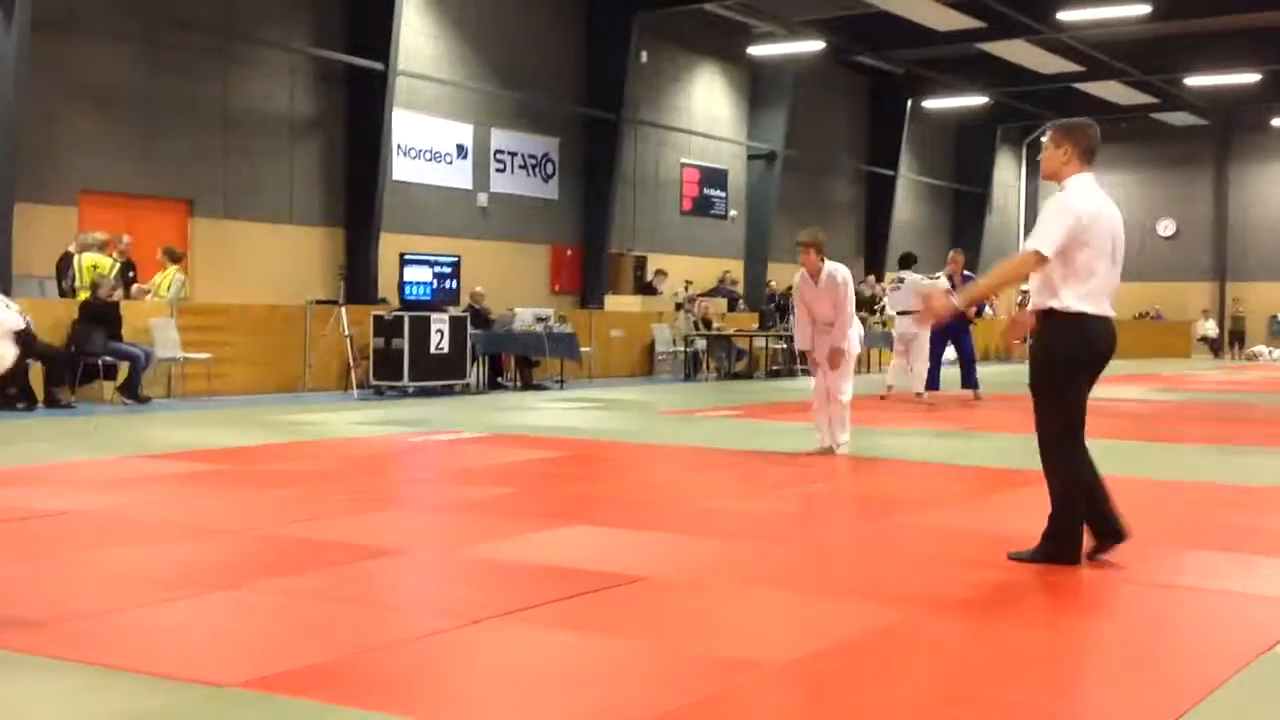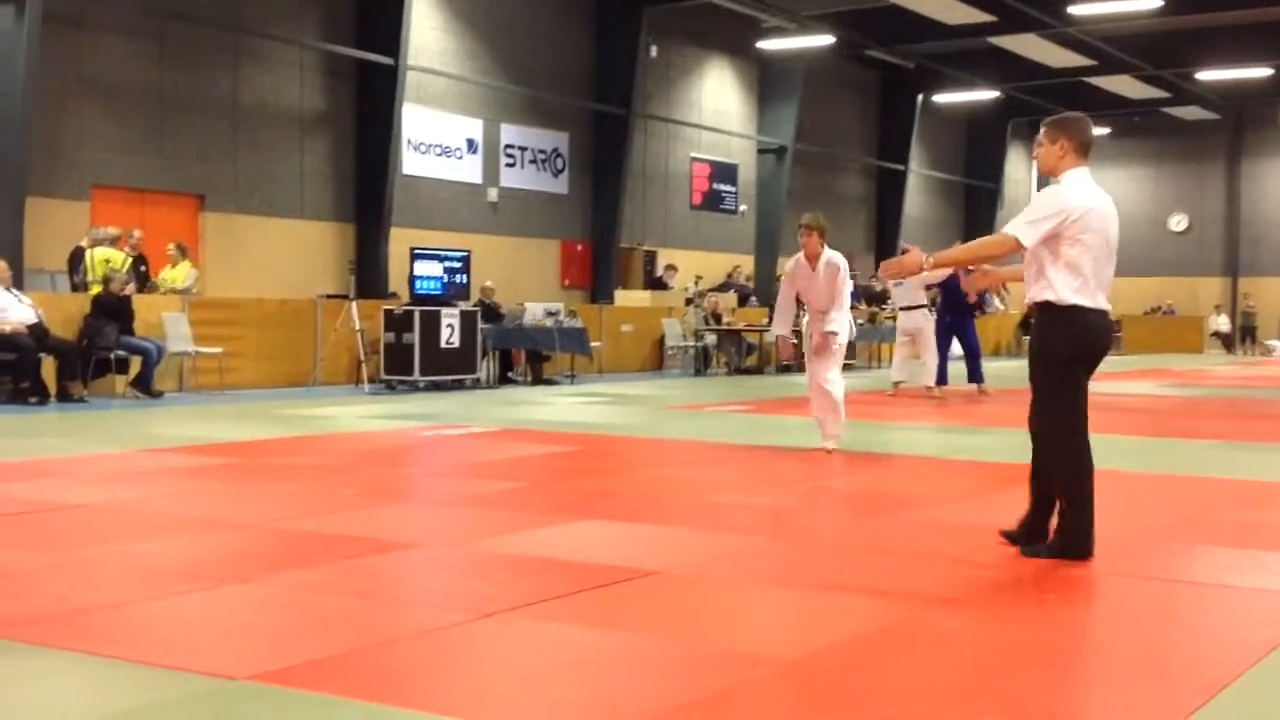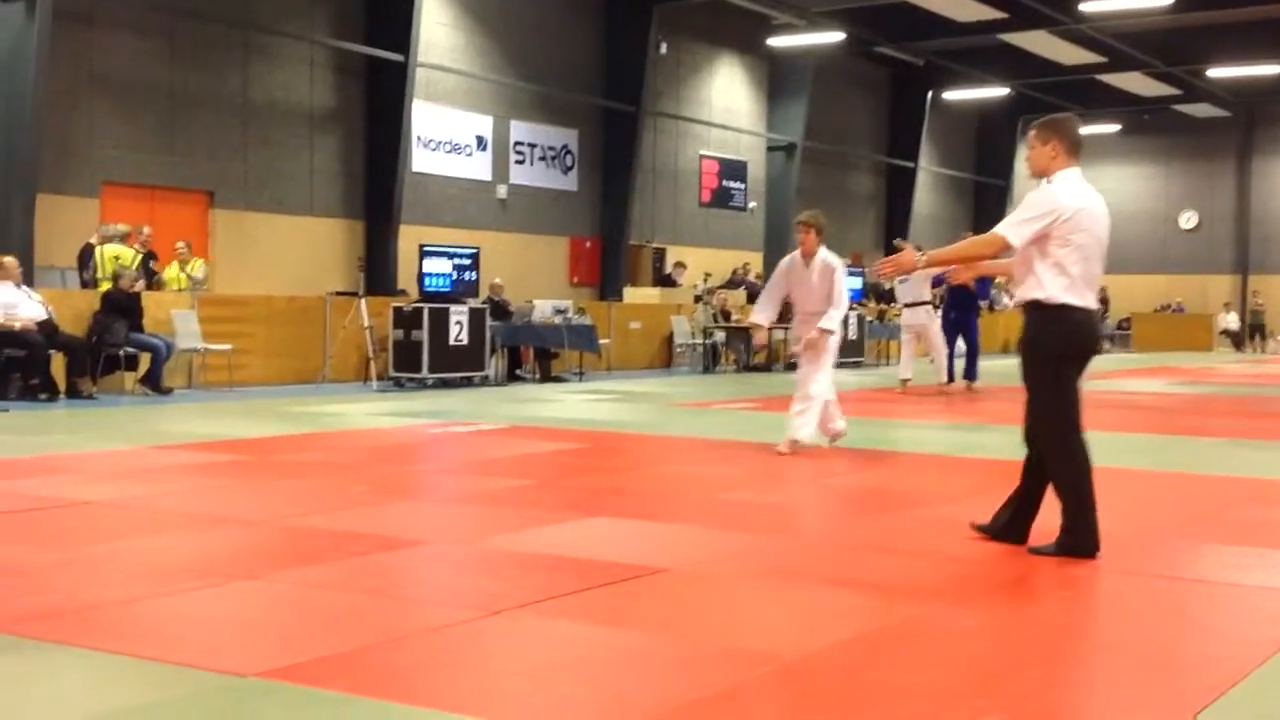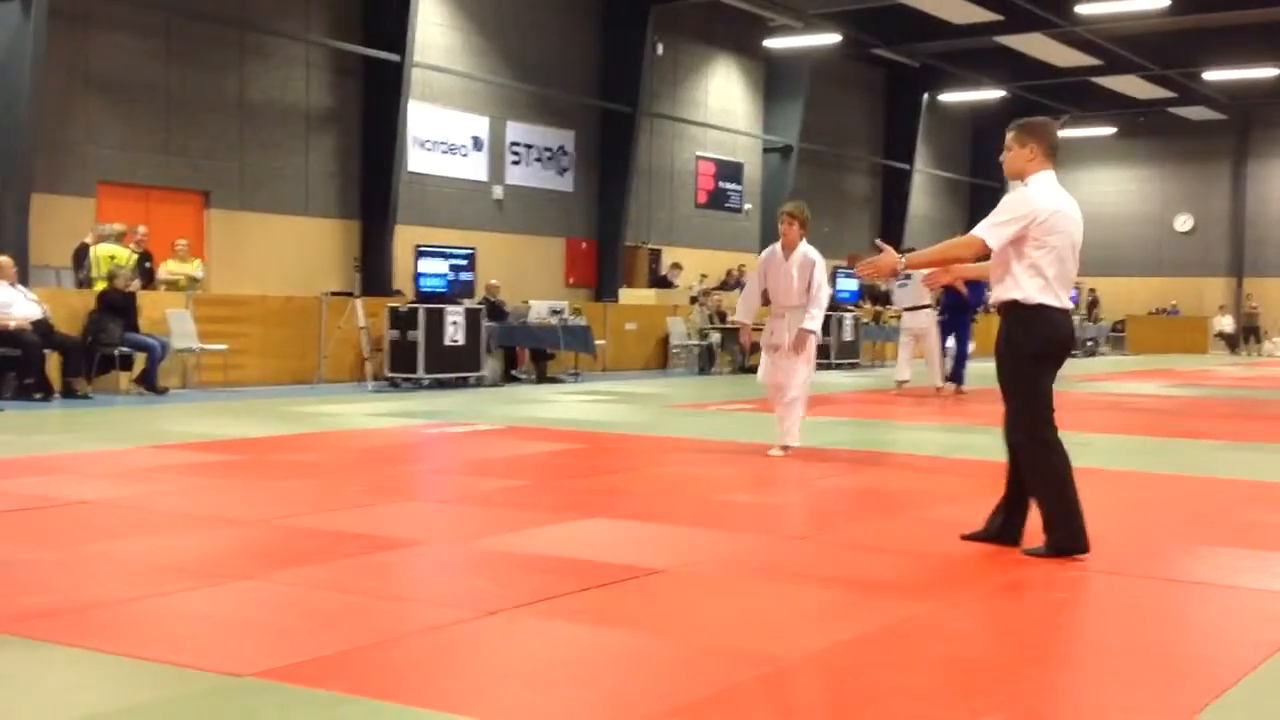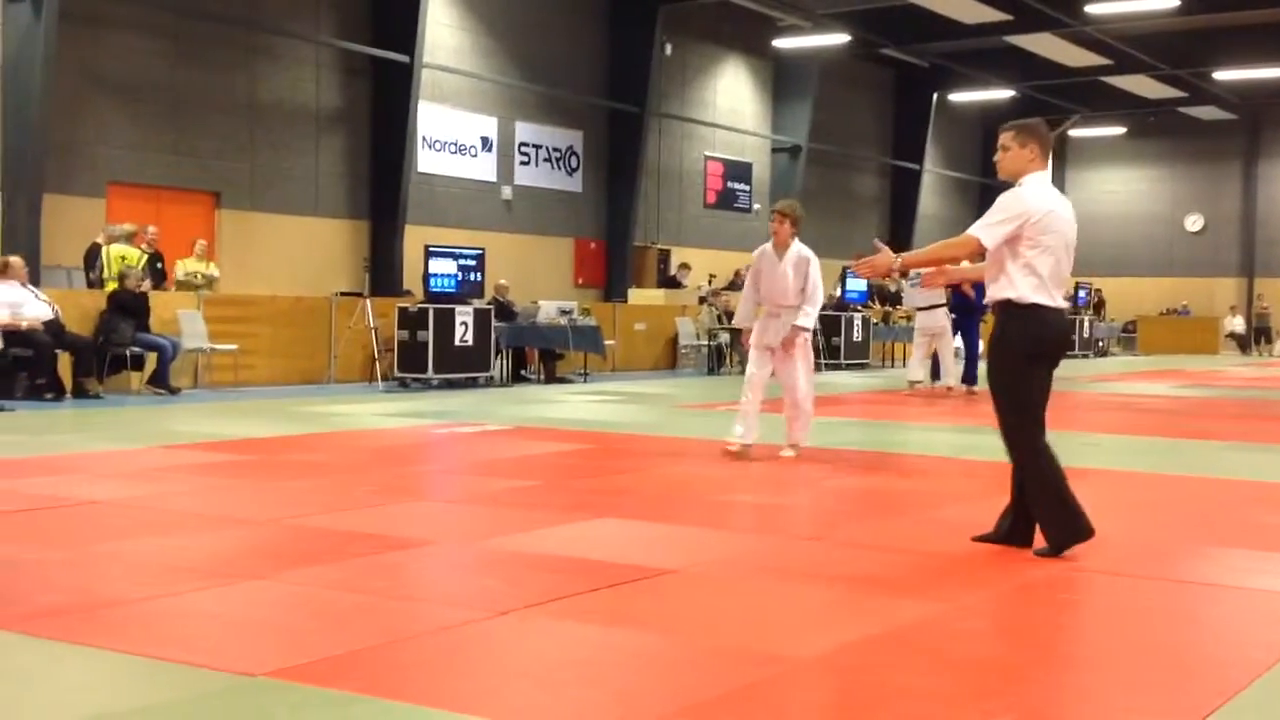
dt=0.2s
person 1, frame 1
left shoulder: (1069, 202)
right shoulder: (1103, 205)
left elbow: (1025, 262)
left wrist: (958, 300)
right wrist: (1038, 311)
left hip: (1066, 331)
right hip: (1093, 329)
left knee: (1059, 435)
right knee: (1064, 432)
left ankle: (1063, 544)
right ankle: (1101, 524)
person 1, frame 2
left shoulder: (1063, 197)
right shoulder: (1100, 200)
left elbow: (1000, 245)
left wrist: (929, 262)
right wrist: (1002, 276)
left hip: (1065, 324)
right hip: (1090, 321)
left knee: (1062, 431)
right knee: (1054, 426)
left ankle: (1074, 538)
right ankle: (1037, 526)
person 1, frame 3
left shoulder: (1053, 197)
right shoulder: (1090, 200)
left elbow: (990, 243)
left wrist: (922, 260)
right wrist: (984, 270)
left hip: (1054, 322)
right hip: (1076, 320)
left knee: (1058, 429)
right knee: (1044, 426)
left ankle: (1080, 536)
right ankle: (1013, 522)
person 1, frame 4
left shoulder: (1029, 199)
right shoulder: (1063, 203)
left elbow: (969, 245)
left wrist: (901, 262)
right wrist: (961, 272)
left hip: (1029, 323)
right hip: (1051, 321)
left knee: (1035, 430)
right knee: (1023, 427)
left ankle: (1067, 534)
right ankle: (1006, 524)
person 1, frame 5
left shoulder: (1023, 199)
right shoulder: (1057, 204)
left elbow: (965, 245)
left wrist: (898, 261)
right wrist: (957, 275)
left hip: (1023, 322)
right hip: (1047, 321)
left knee: (1021, 428)
right knee: (1025, 425)
left ankle: (1067, 523)
right ankle: (1018, 525)
person 2, frame 1
left shoulder: (839, 275)
right shoulder: (800, 280)
left elbow: (845, 315)
right elbow: (803, 317)
left wrist: (838, 348)
right wrist: (807, 350)
left hip: (844, 334)
right hip: (821, 334)
left knee: (840, 391)
right knee: (820, 392)
left ankle: (840, 442)
right ankle: (826, 442)
person 2, frame 2
left shoulder: (836, 262)
right shoulder: (793, 265)
left elbow: (841, 302)
right elbow: (785, 302)
left wrist: (827, 335)
right wrist: (783, 337)
left hip: (835, 325)
right hip: (813, 324)
left knee: (826, 379)
right knee: (815, 383)
left ankle: (832, 435)
right ankle: (828, 434)
person 2, frame 3
left shoulder: (832, 264)
right shoulder: (788, 263)
left elbow: (839, 303)
right elbow: (771, 295)
left wrist: (821, 332)
right wrist: (761, 327)
left hip: (826, 329)
right hip: (802, 327)
left knee: (812, 384)
right knee: (818, 385)
left ankle: (797, 438)
right ankle: (835, 427)
person 2, frame 4
left shoulder: (812, 258)
right shoulder: (768, 255)
left elbow: (819, 298)
right elbow: (753, 289)
left wrist: (805, 331)
right wrist: (745, 324)
left hip: (801, 325)
right hip: (775, 323)
left knee: (793, 386)
right knee: (769, 380)
left ankle: (786, 440)
right ankle: (786, 435)
person 2, frame 5
left shoulder: (805, 257)
right shoulder: (761, 255)
left elbow: (814, 297)
right elbow: (751, 292)
left wrist: (797, 330)
right wrist: (745, 327)
left hip: (793, 326)
right hip: (766, 323)
left knee: (797, 389)
right knee: (753, 381)
left ankle: (795, 441)
right ankle: (743, 439)
